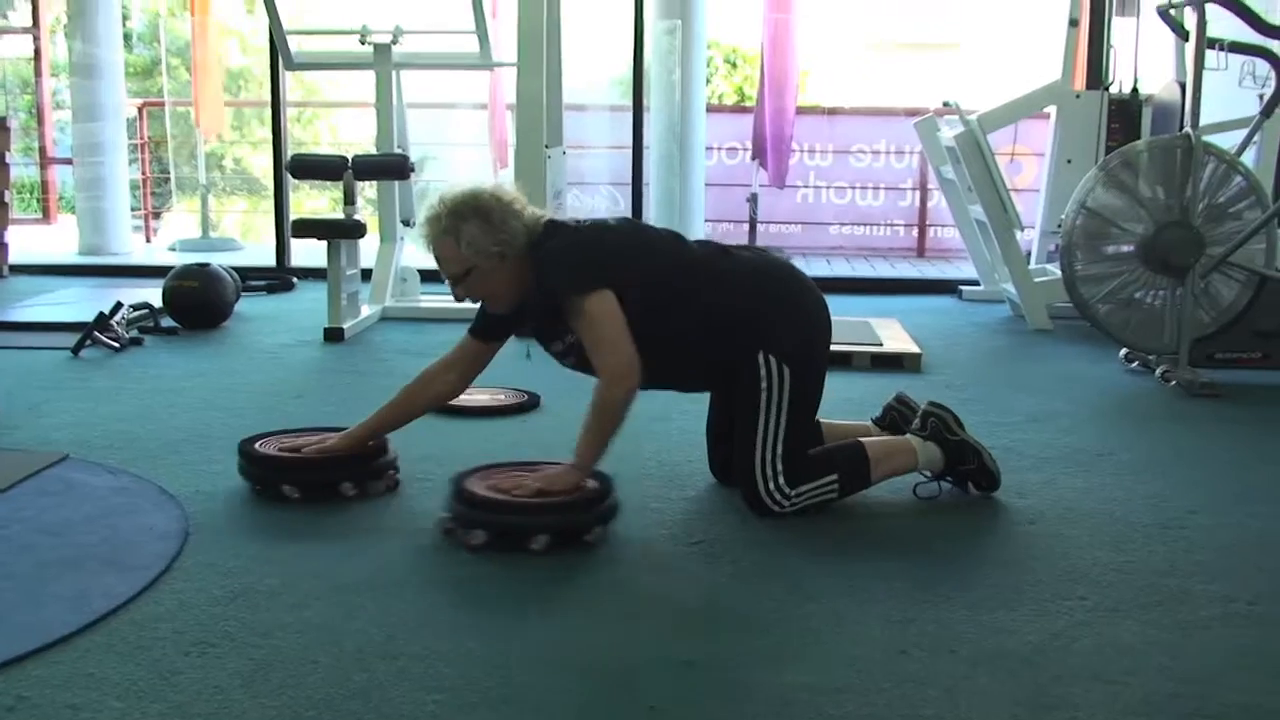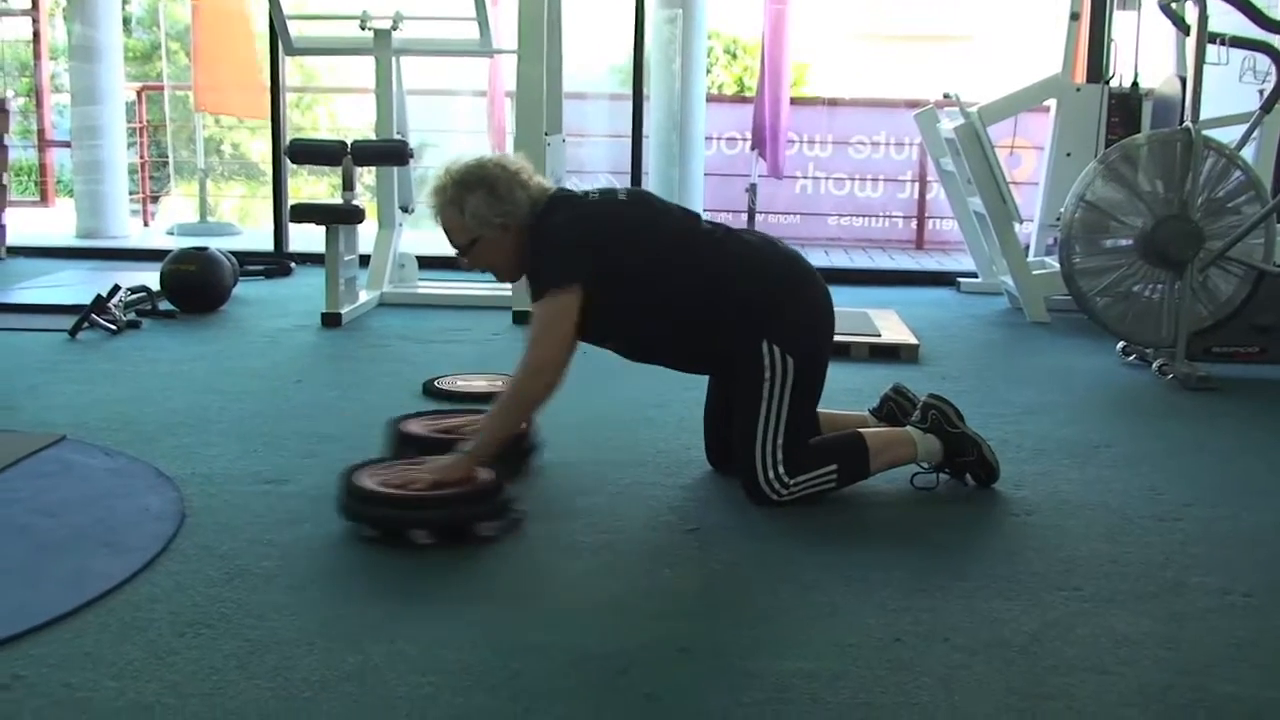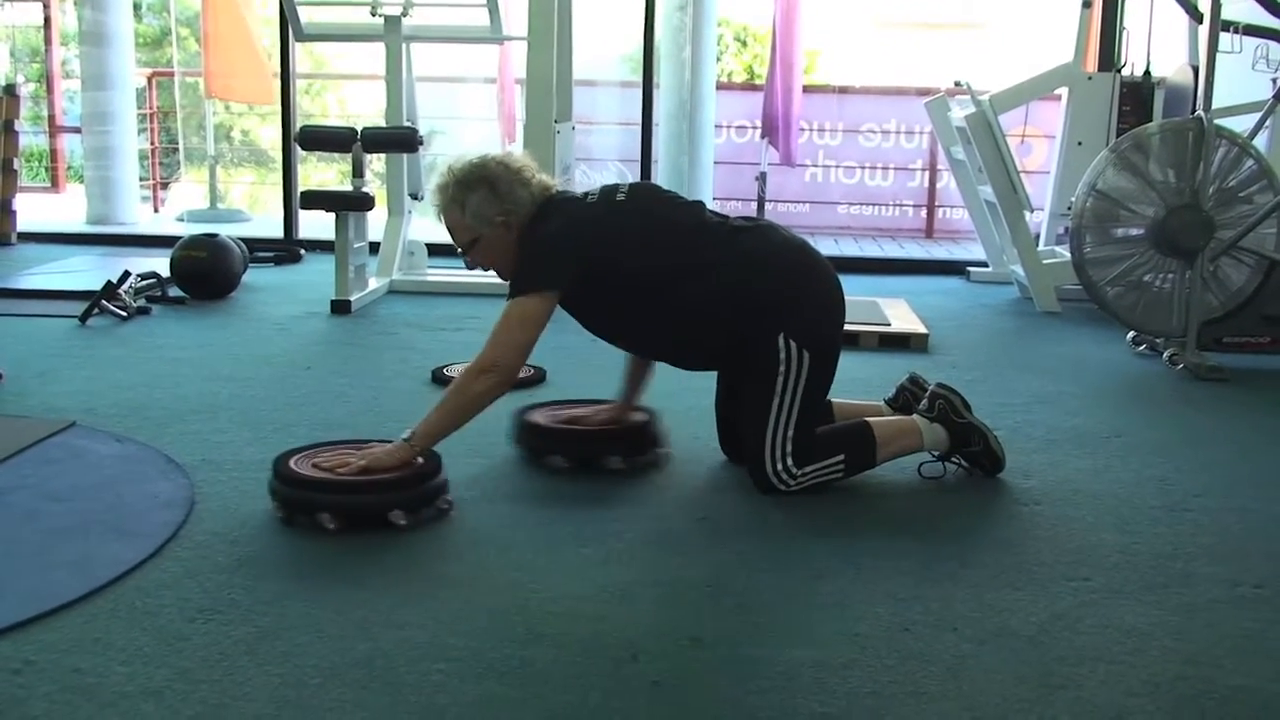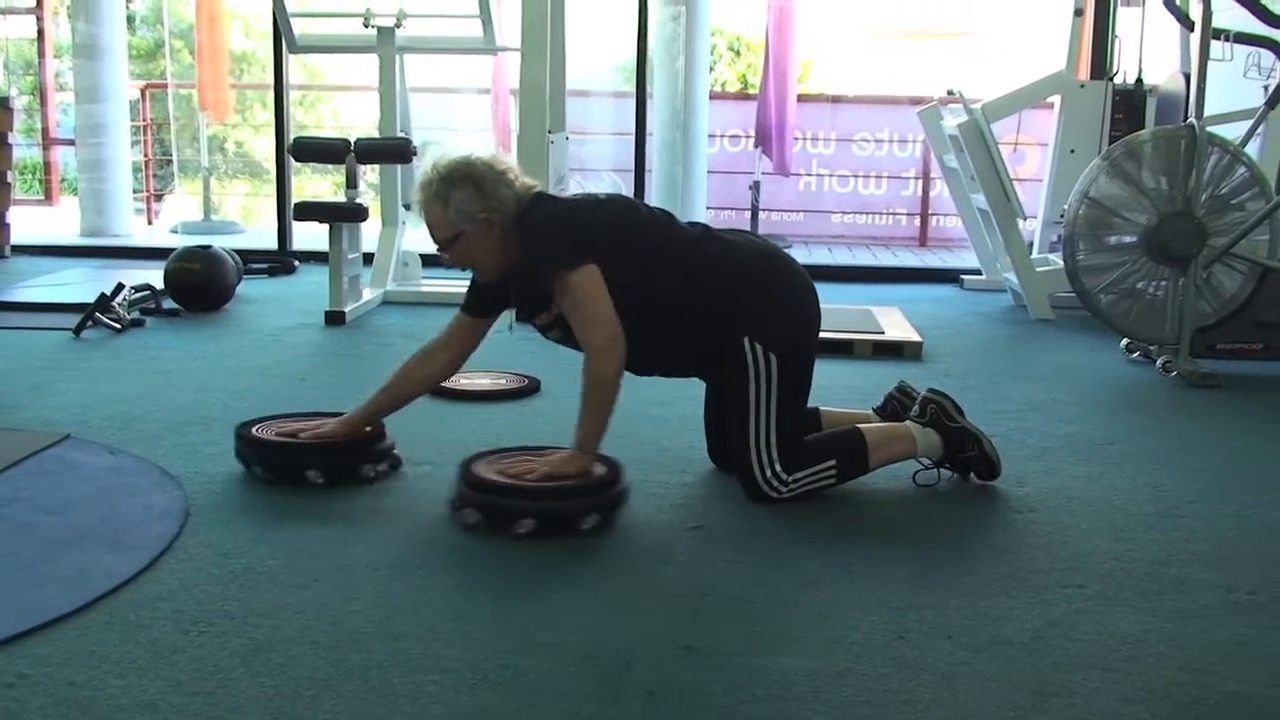
dt=0.7s
person 1, frame 1
left shoulder: (566, 261)
right shoulder: (519, 288)
left elbow: (620, 374)
right elbow: (447, 375)
left wrist: (578, 470)
right wrist: (353, 437)
left hip: (780, 323)
right hip: (751, 330)
left knee: (773, 489)
right knee: (732, 466)
left ankle: (928, 450)
right ankle: (897, 423)
person 1, frame 2
left shoulder: (561, 236)
right shoulder: (550, 233)
left elbow: (540, 371)
right elbow: (542, 352)
left wrist: (467, 459)
right wrist: (492, 423)
left hip: (781, 312)
right hip: (762, 309)
left knee: (772, 477)
right knee: (728, 455)
left ankle: (929, 444)
right ankle: (893, 415)
person 1, frame 3
left shoulder: (554, 244)
right shoulder: (575, 227)
left elbow: (494, 369)
right elbow: (649, 297)
left wrist: (407, 447)
right wrist: (623, 402)
left hip: (793, 303)
right hip: (769, 298)
left knee: (777, 466)
right knee: (741, 442)
left ankle: (934, 430)
right ankle: (907, 404)
person 1, frame 4
left shoulder: (552, 233)
right shoulder: (506, 264)
left elbow: (606, 349)
right elbow: (441, 354)
left wrist: (582, 454)
right wrist: (353, 422)
left hip: (766, 309)
right hip: (742, 313)
left knee: (770, 476)
right knee: (732, 453)
left ankle: (925, 437)
right ankle: (895, 412)
